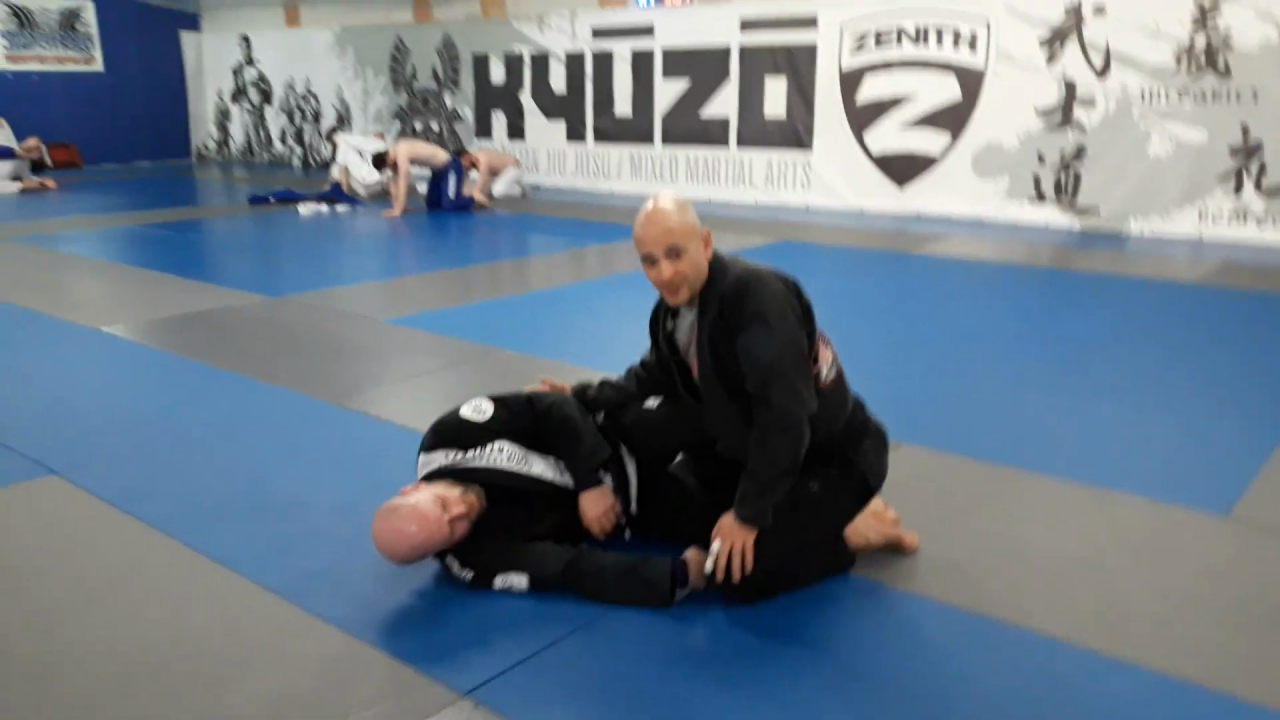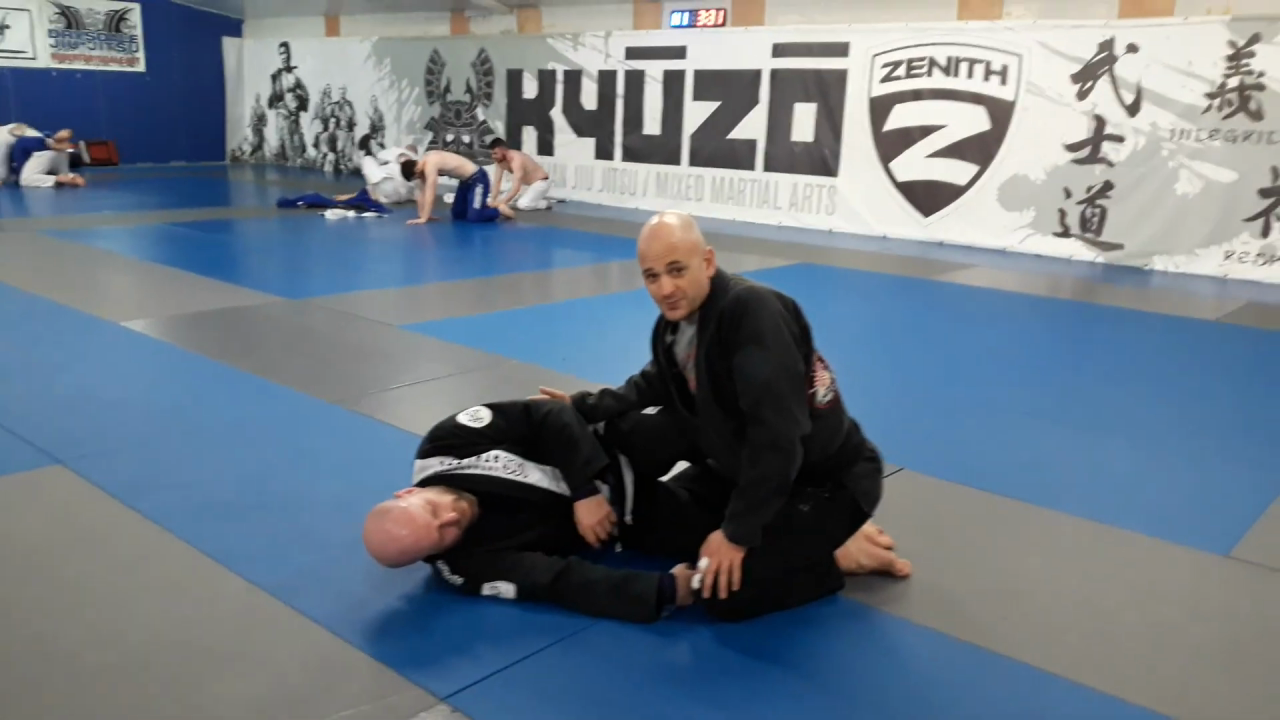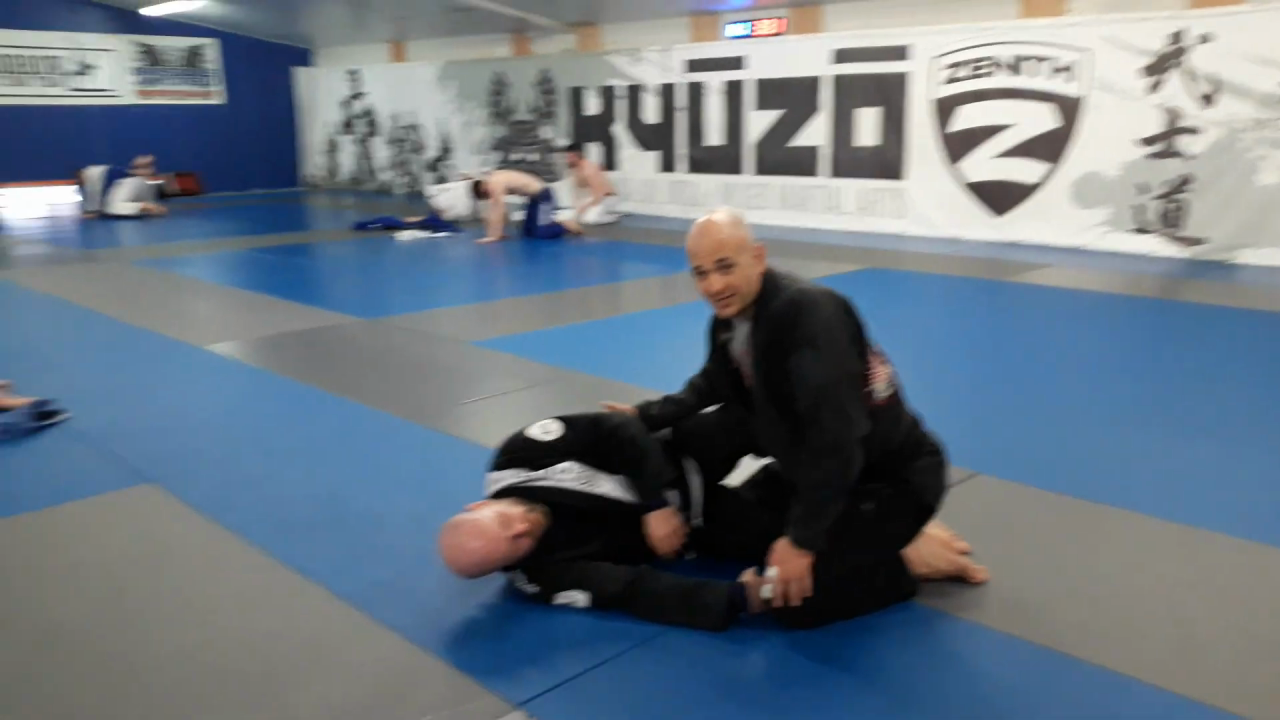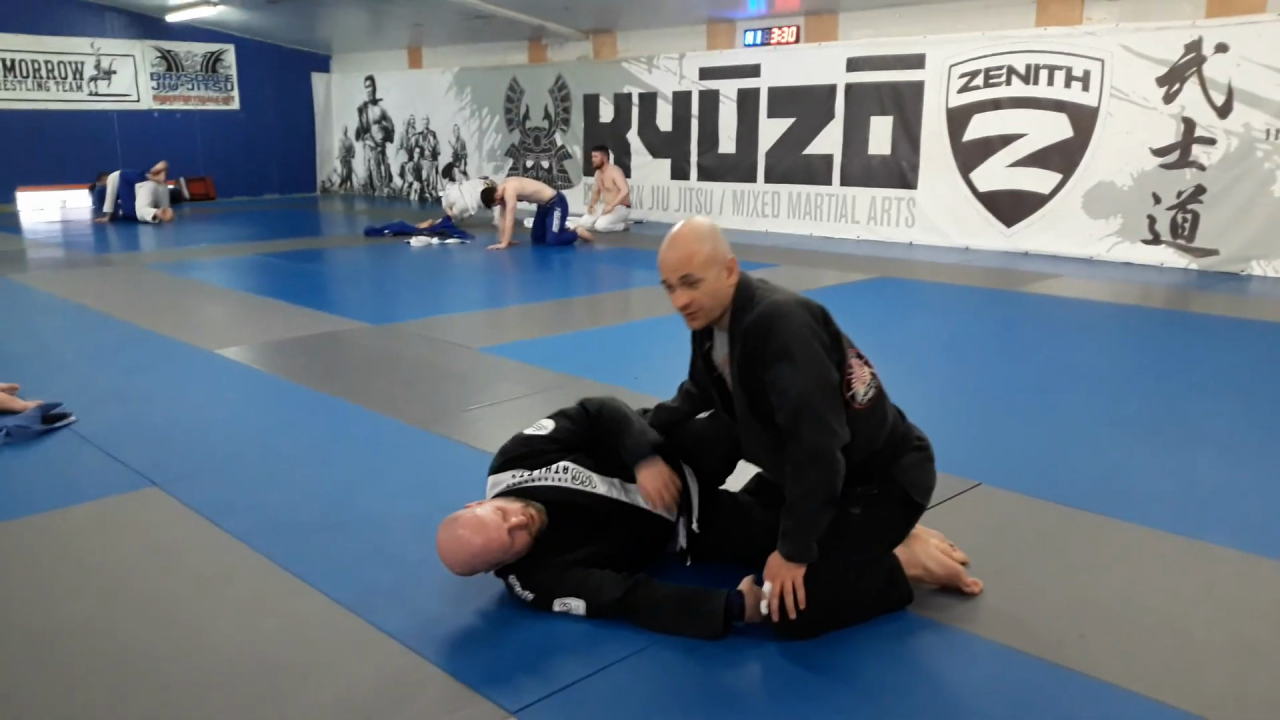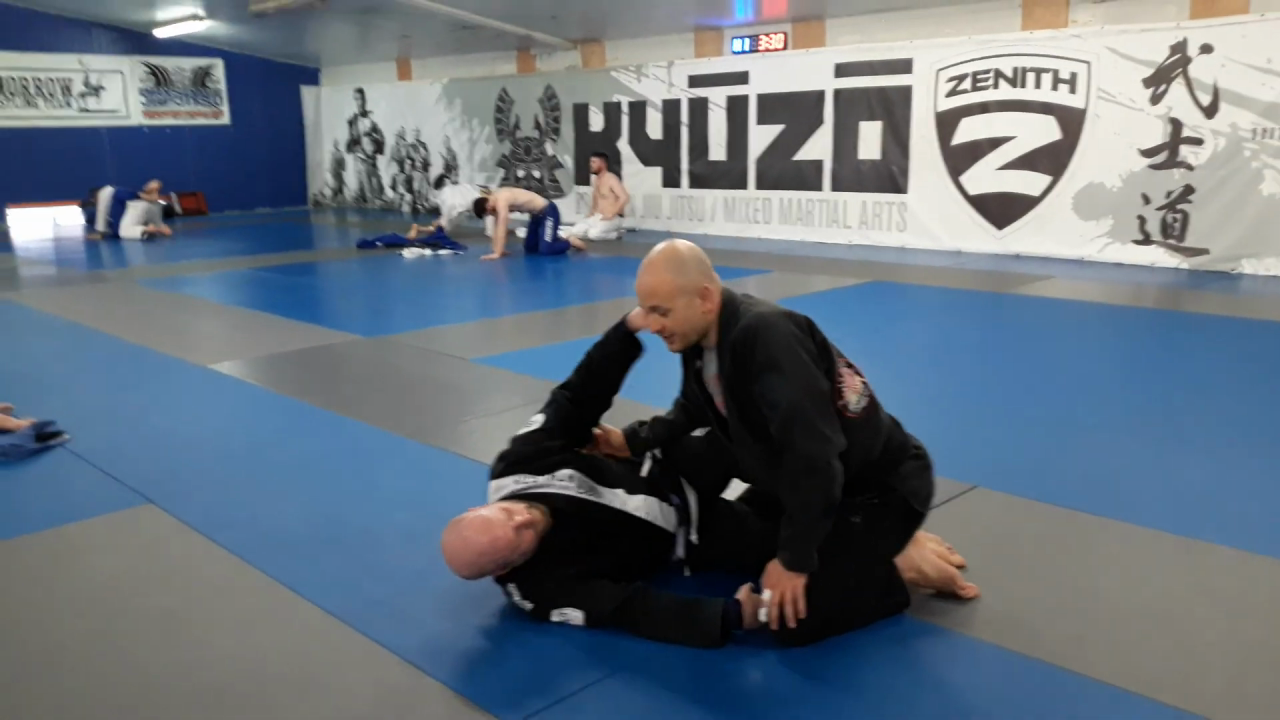
dt=0.3s
person 1, frame 1
left shoulder: (450, 434)
right shoulder: (480, 561)
left elbow: (548, 409)
right elbow: (577, 571)
left wrist: (590, 481)
right wrist: (684, 573)
person 1, frame 2
left shoulder: (444, 445)
right shoulder: (472, 569)
left elbow: (545, 418)
right elbow: (559, 584)
left wrist: (584, 491)
right wrist: (672, 590)
left hip: (612, 450)
right hip: (625, 519)
person 1, frame 3
left shoulder: (515, 457)
right shoulder: (543, 579)
left elbow: (606, 429)
left wrist: (657, 504)
right wrist: (743, 597)
left hip: (671, 462)
right hip: (690, 522)
right ankle: (909, 559)
person 1, frame 4
left shoulder: (517, 460)
right shoulder: (543, 581)
left elbow: (601, 415)
right elbow: (631, 599)
left wrist: (645, 457)
right wrist: (737, 608)
left hip: (672, 462)
right hip: (688, 528)
right ankle: (897, 563)
person 1, frame 5
left shoulder: (520, 464)
right shoulder: (541, 592)
left elbow: (578, 395)
right elbow: (632, 611)
left wrist: (632, 327)
right wrist: (735, 615)
left hip: (667, 472)
right hip: (684, 538)
right ankle: (893, 568)
person 2, frame 1
left shoulder: (755, 295)
right shoulder: (672, 309)
left elbow: (783, 416)
right elbow: (657, 375)
left wrist: (748, 513)
right wrist: (582, 398)
left hip: (832, 456)
right hip: (752, 448)
left knee: (741, 576)
left ankle: (854, 530)
person 2, frame 2
left shoulder: (754, 313)
right shoulder: (673, 323)
left elbow: (776, 436)
right elbow: (656, 386)
left wrist: (738, 533)
right wrist: (583, 406)
left hip: (828, 479)
right hip: (750, 468)
left knee: (729, 593)
left ankle: (844, 552)
right ankle: (808, 532)
person 2, frame 3
left shoulder: (805, 313)
right shoulder: (727, 315)
left elbow: (833, 436)
right elbow: (711, 386)
left wrist: (803, 537)
right wrist: (645, 417)
left hip: (891, 474)
right hip: (820, 468)
left knee: (797, 596)
right ankle: (875, 533)
person 2, frame 4
left shoulder: (779, 322)
right shoulder: (710, 321)
left elbow: (816, 445)
right elbow: (700, 393)
left wrist: (794, 550)
right wrist: (644, 425)
left hip: (881, 474)
right hip: (814, 472)
left knee: (799, 612)
left ankle: (910, 565)
right ankle: (868, 538)
person 2, frame 5
left shoulder: (767, 337)
right shoulder: (700, 338)
left elbow: (812, 455)
right elbow: (694, 409)
left wrist: (794, 558)
right wrist: (634, 440)
left hip: (880, 485)
right hip: (814, 483)
left knee: (793, 617)
left ankle: (904, 569)
